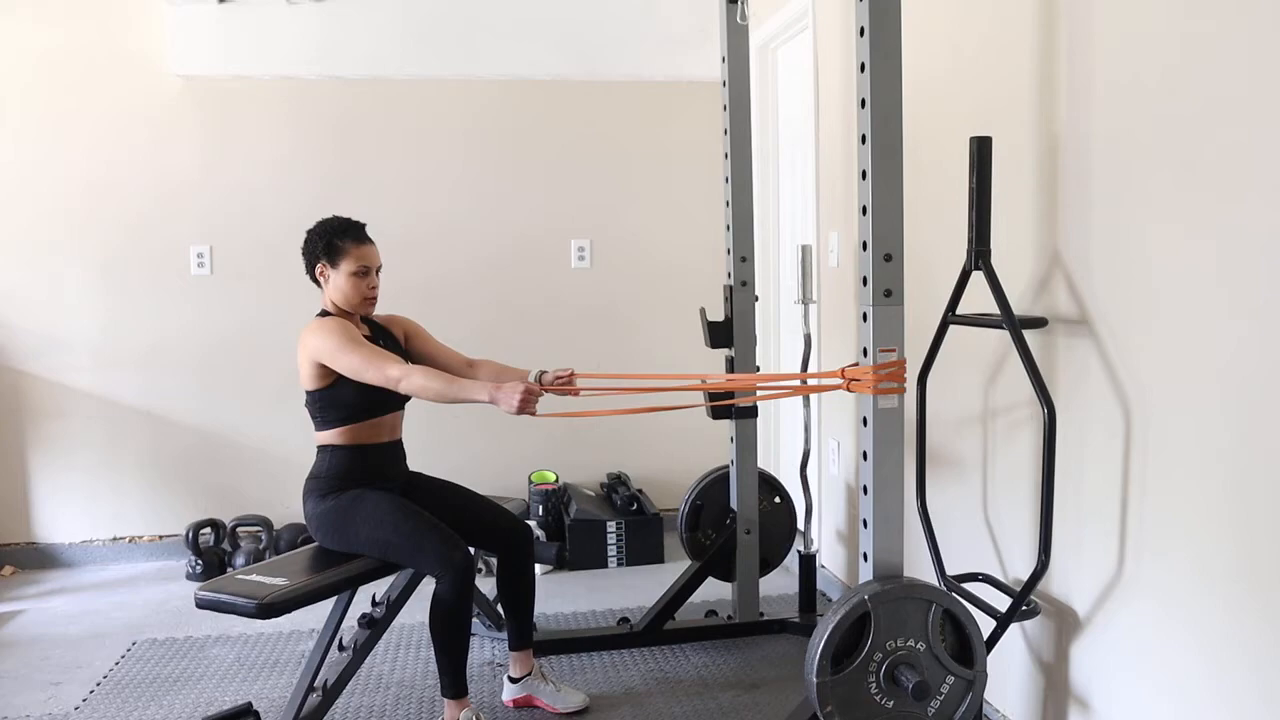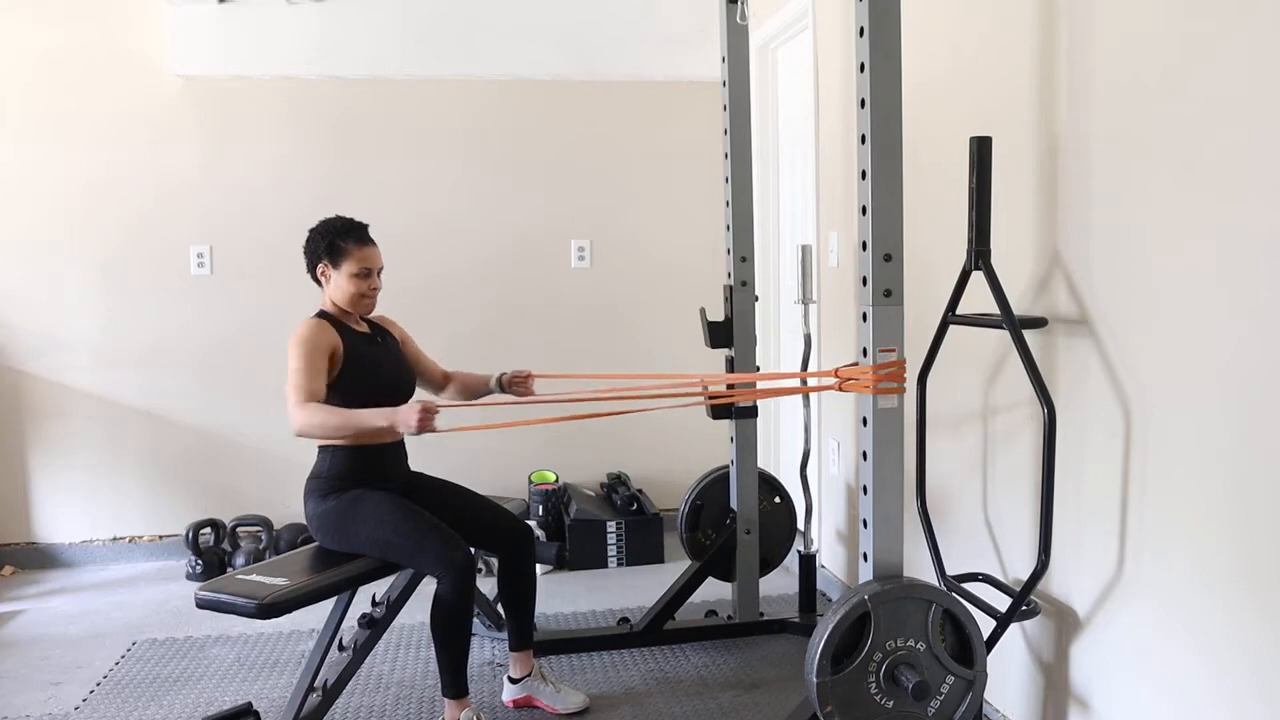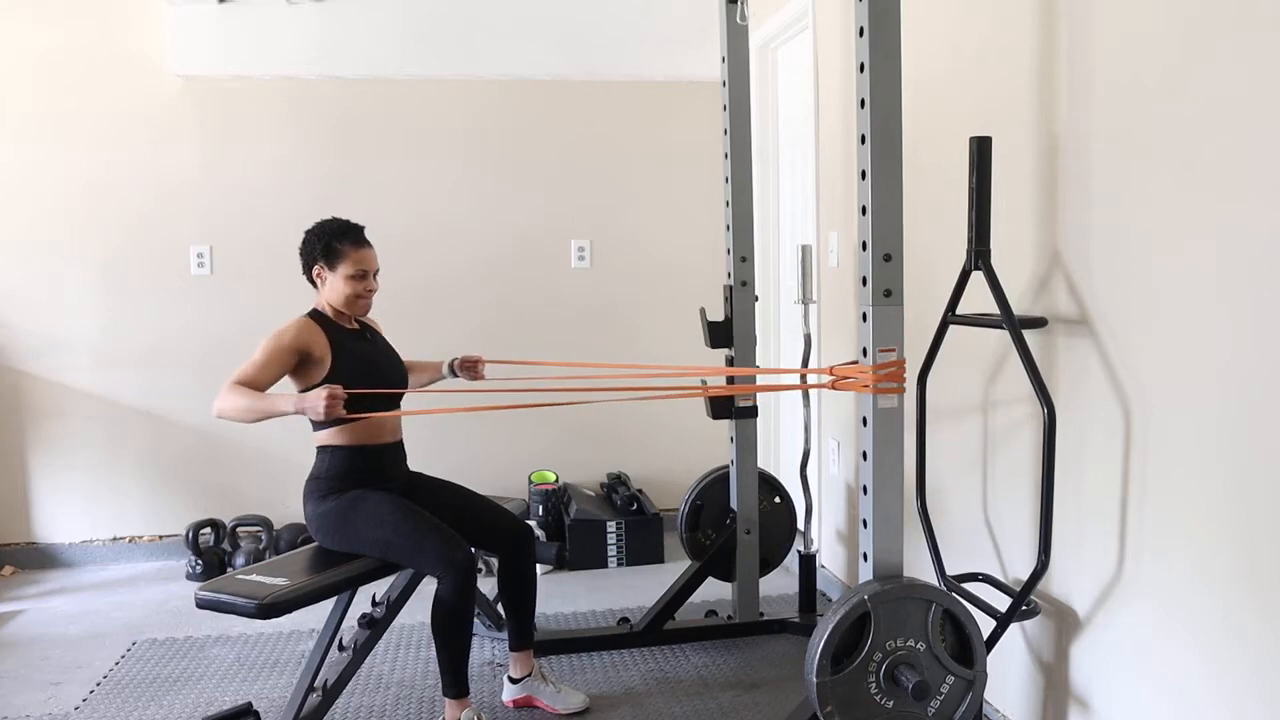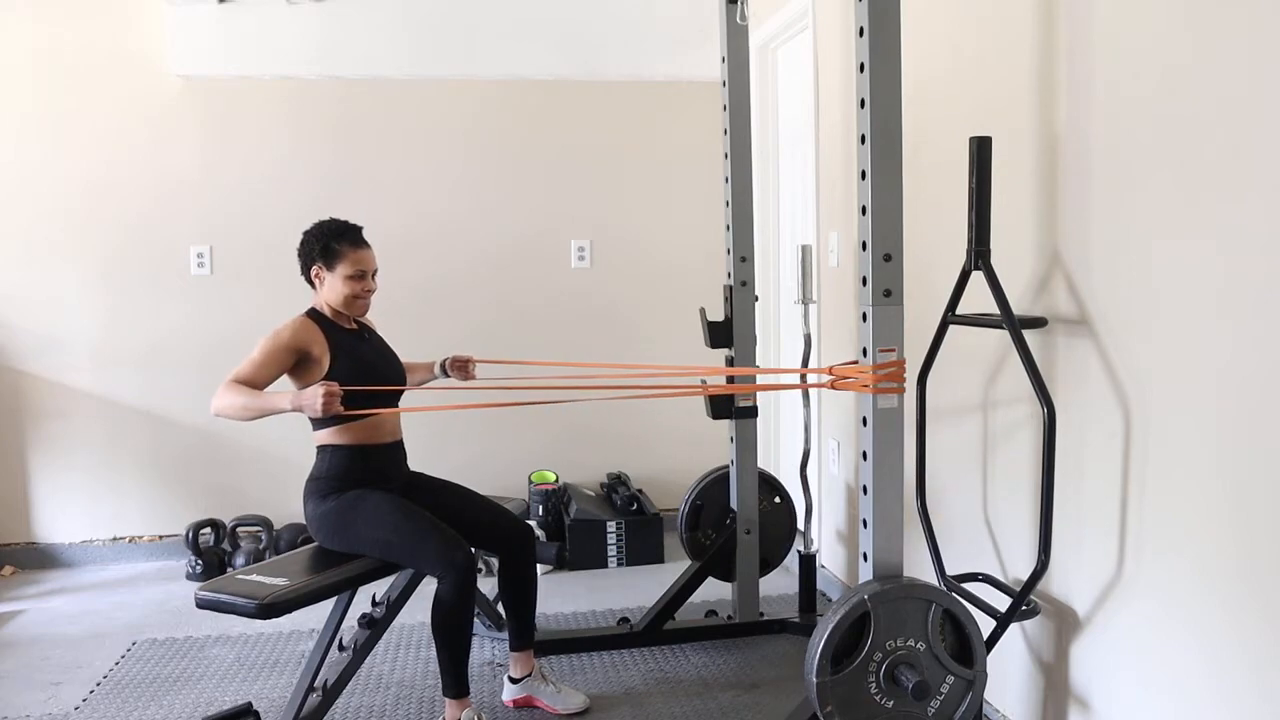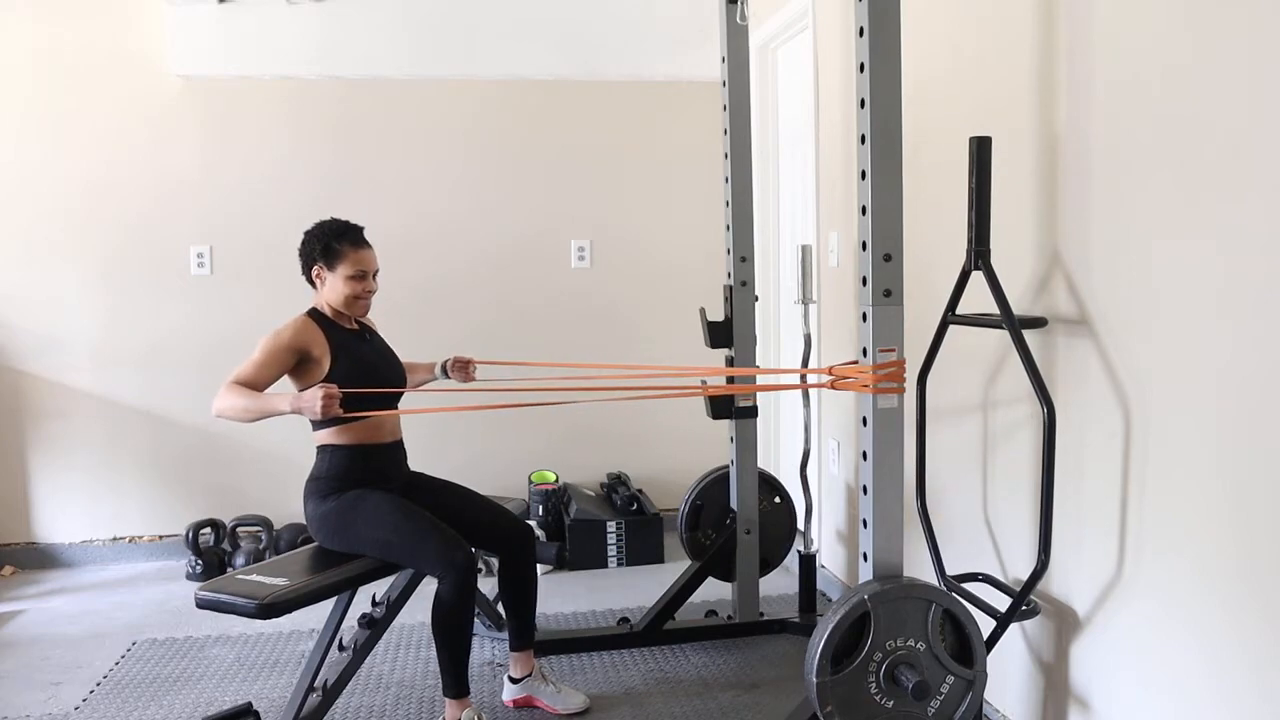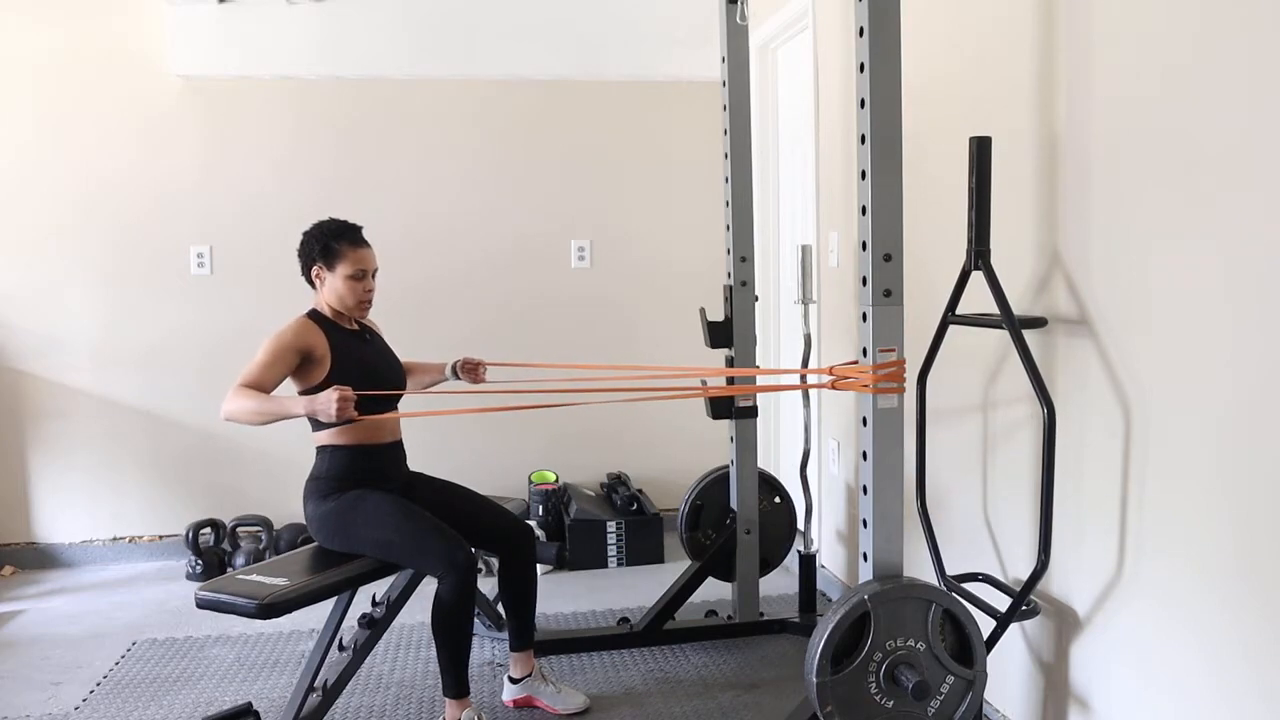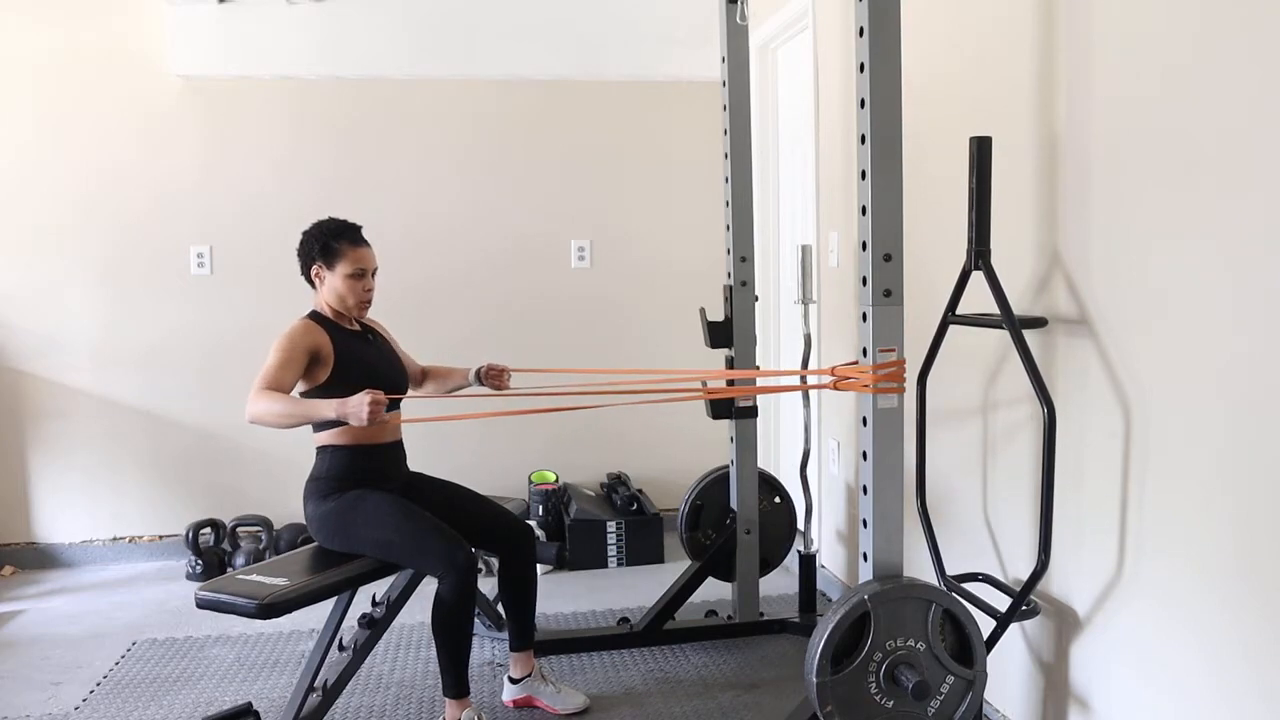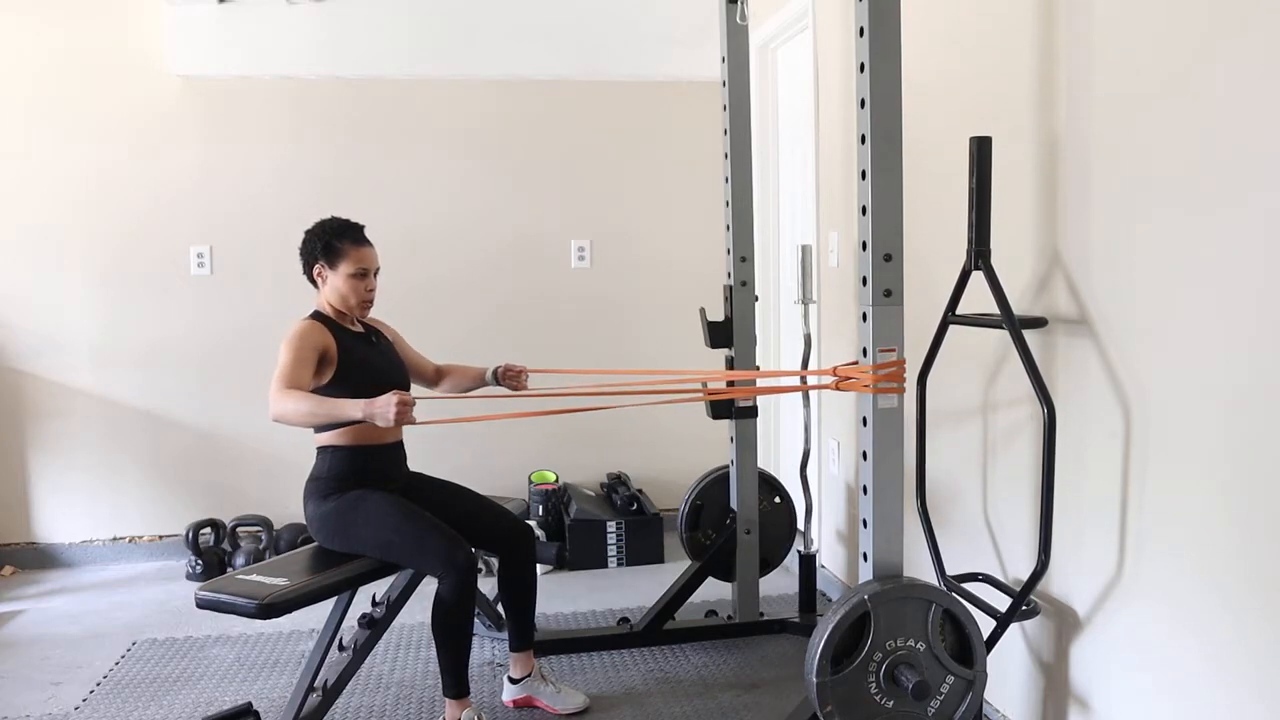
dt=0.3s
person 1, frame 1
left shoulder: (393, 327)
right shoulder: (323, 334)
left elbow: (466, 367)
right elbow: (403, 380)
left wrist: (536, 377)
right wrist: (493, 393)
left hip: (395, 479)
right hip: (340, 495)
left knee: (514, 535)
right knee: (453, 562)
left ankle: (522, 676)
person 1, frame 2
left shoulder: (387, 330)
right shoulder: (314, 335)
left elbow: (442, 381)
right elbow: (303, 418)
left wrist: (499, 382)
right wrist: (391, 416)
left hip: (398, 479)
right hip: (342, 494)
left knee: (515, 536)
right knee: (455, 562)
left ankle: (522, 676)
person 1, frame 3
left shoulder: (368, 328)
right shoulder: (302, 335)
right elbow: (227, 401)
left wrist: (451, 369)
right wrist: (300, 403)
left hip: (396, 479)
right hip: (342, 494)
left knee: (515, 536)
right knee: (455, 562)
left ankle: (522, 677)
person 1, frame 4
left shoulder: (363, 328)
right shoulder: (301, 333)
right elbow: (224, 399)
left wrist: (441, 369)
right wrist: (297, 399)
left hip: (397, 479)
right hip: (342, 494)
left knee: (516, 535)
right knee: (456, 562)
left ankle: (522, 676)
person 1, frame 5
left shoulder: (365, 328)
right shoulder: (300, 334)
right elbow: (226, 400)
left wrist: (441, 370)
right wrist: (296, 402)
left hip: (396, 479)
right hip: (342, 494)
left knee: (516, 536)
right knee: (455, 562)
left ankle: (523, 677)
person 1, frame 6
left shoulder: (366, 329)
right shoulder: (301, 335)
right elbow: (235, 403)
left wrist: (452, 371)
right wrist: (308, 404)
left hip: (395, 479)
right hip: (341, 494)
left knee: (515, 535)
right knee: (455, 561)
left ankle: (522, 676)
person 1, frame 7
left shoulder: (371, 332)
right shoulder: (305, 335)
left elbow: (421, 378)
right elbow: (258, 406)
left wrist: (474, 376)
right wrist: (341, 408)
left hip: (396, 480)
right hip: (342, 494)
left knee: (516, 535)
right knee: (456, 561)
left ankle: (523, 677)
person 1, frame 8
left shoulder: (377, 331)
right shoulder: (310, 335)
left elbow: (436, 376)
right elbow: (281, 404)
left wrist: (492, 376)
right wrist: (366, 408)
left hip: (396, 479)
right hip: (342, 495)
left knee: (516, 535)
right knee: (456, 561)
left ankle: (522, 677)
